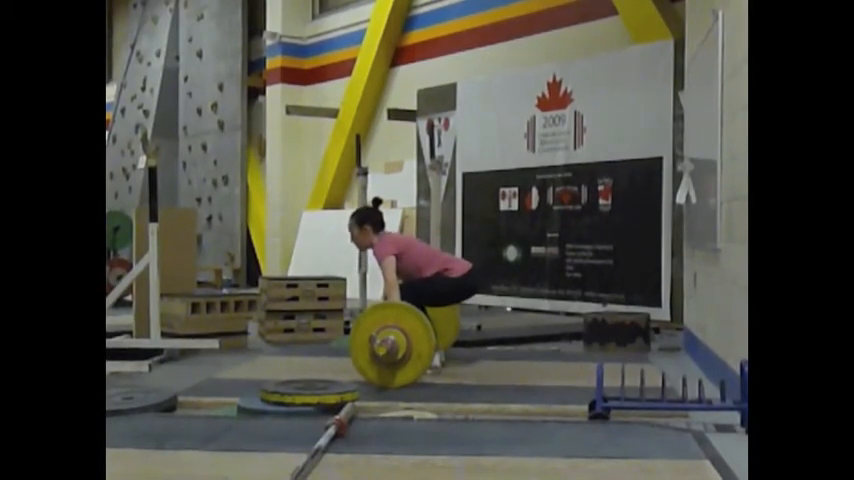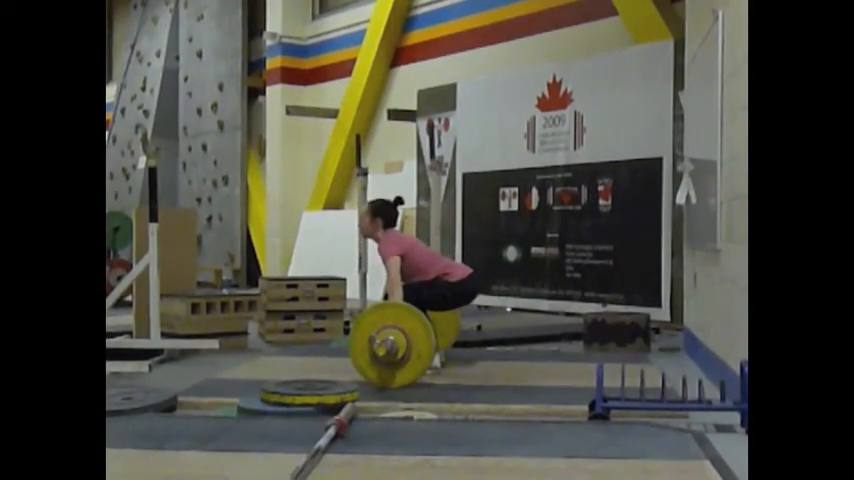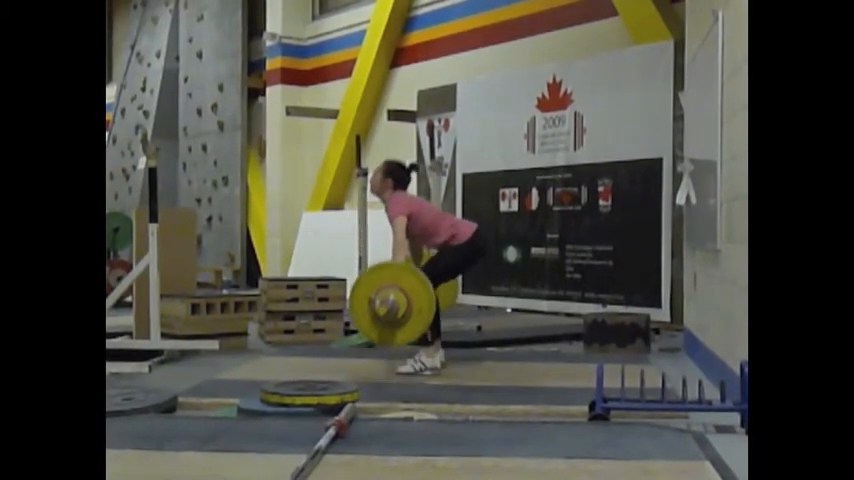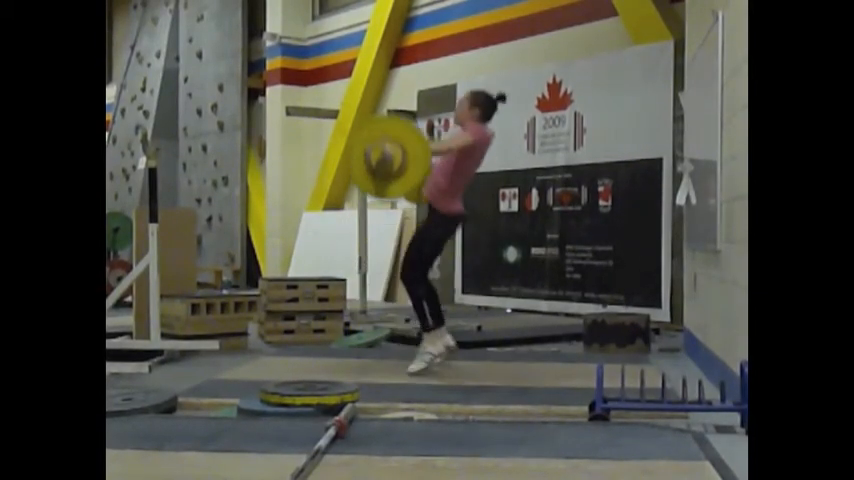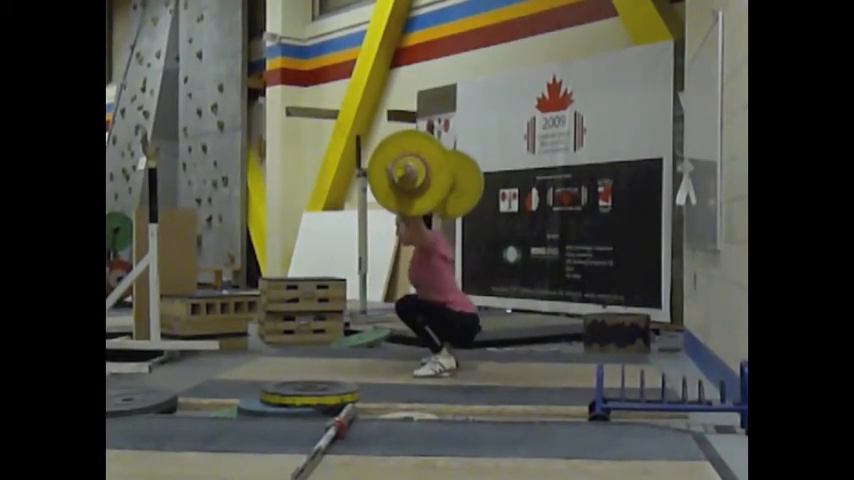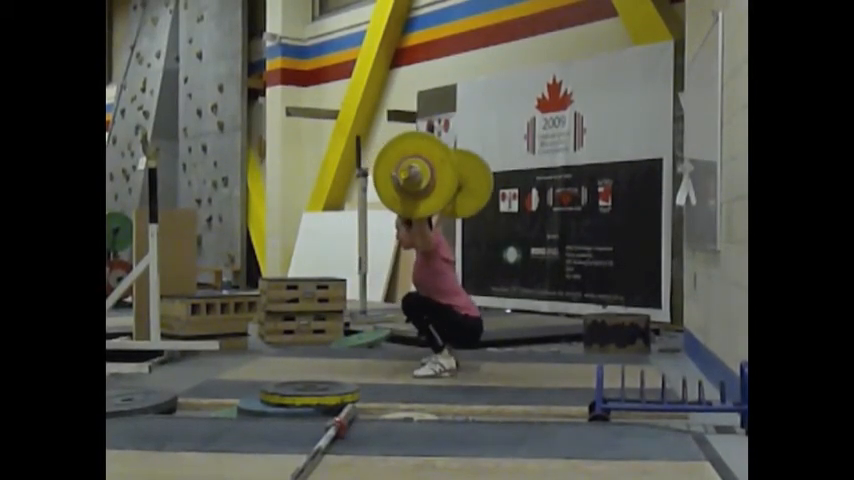
dt=0.5s
person 1, frame 1
left shoulder: (382, 245)
right shoulder: (392, 241)
left elbow: (392, 286)
left hip: (457, 279)
right hip: (461, 276)
right knee: (410, 294)
person 1, frame 2
left shoulder: (388, 243)
right shoulder: (396, 239)
left elbow: (395, 283)
right elbow: (405, 280)
left hip: (457, 285)
right hip: (461, 281)
person 1, frame 3
left shoulder: (396, 203)
right shoulder: (403, 200)
left elbow: (400, 244)
right elbow: (415, 241)
left hip: (466, 242)
right hip: (468, 239)
left ankle: (430, 357)
right ankle: (433, 350)
person 1, frame 4
left shoulder: (478, 133)
right shoulder: (475, 135)
left elbow: (450, 145)
right elbow: (450, 147)
left hip: (444, 213)
right hip: (442, 211)
left knee: (411, 274)
right knee: (416, 274)
left ankle: (434, 340)
right ankle: (438, 336)
person 1, frame 5
left shoulder: (429, 245)
right shoulder: (435, 239)
left elbow: (415, 218)
left hip: (461, 321)
right hip: (462, 317)
left knee: (406, 305)
left ankle: (443, 359)
right ankle: (444, 352)
person 1, frame 6
left shoulder: (429, 247)
right shoulder: (434, 240)
left elbow: (420, 220)
left hip: (466, 326)
right hip: (463, 321)
left knee: (411, 302)
left ankle: (444, 360)
right ankle: (444, 352)
